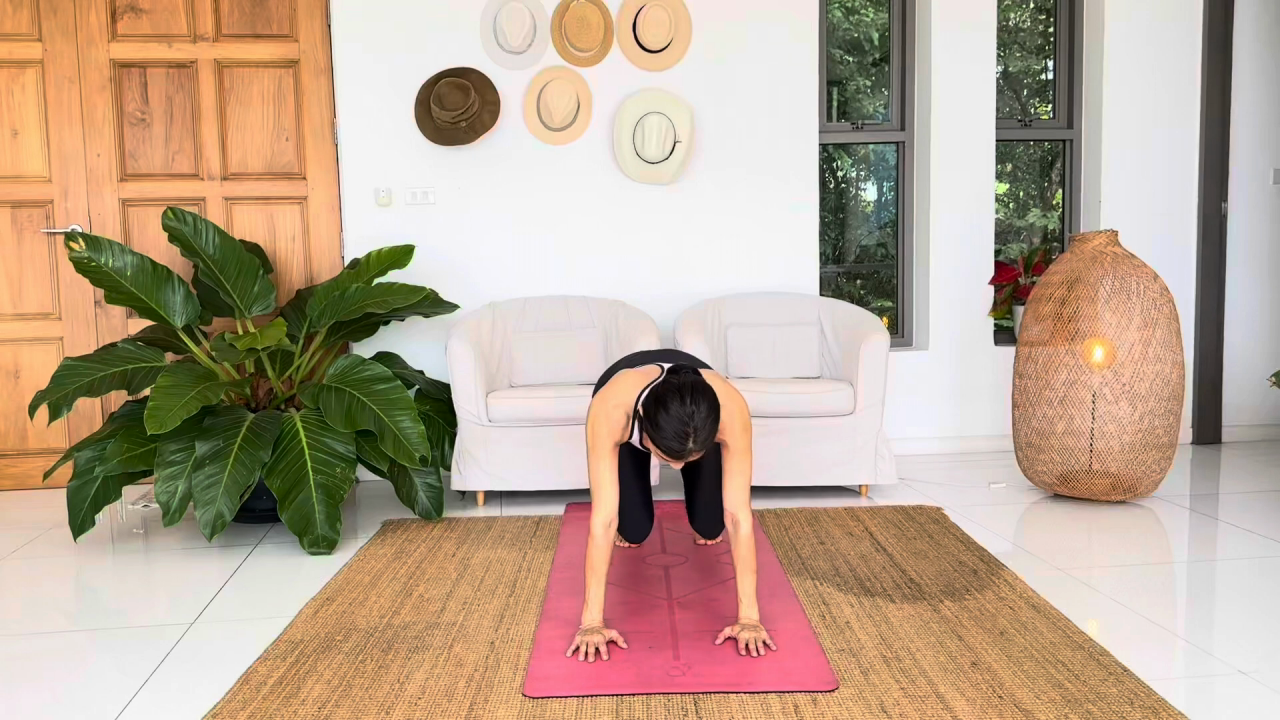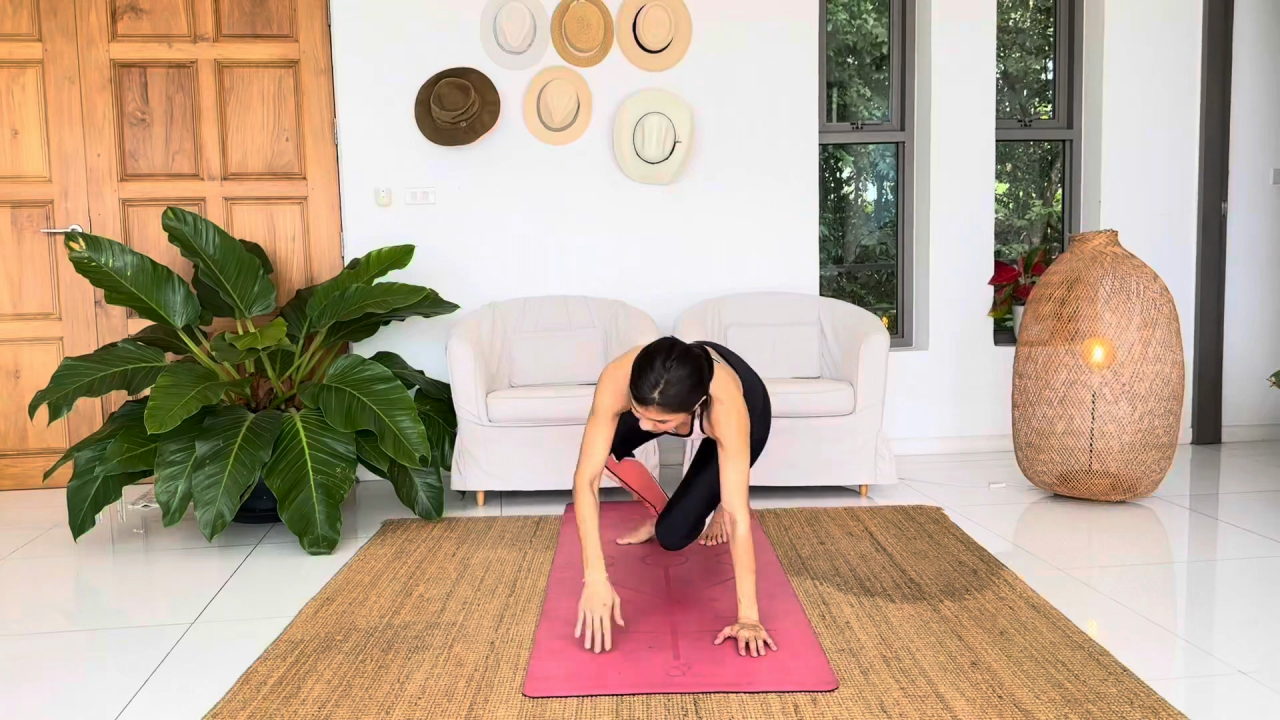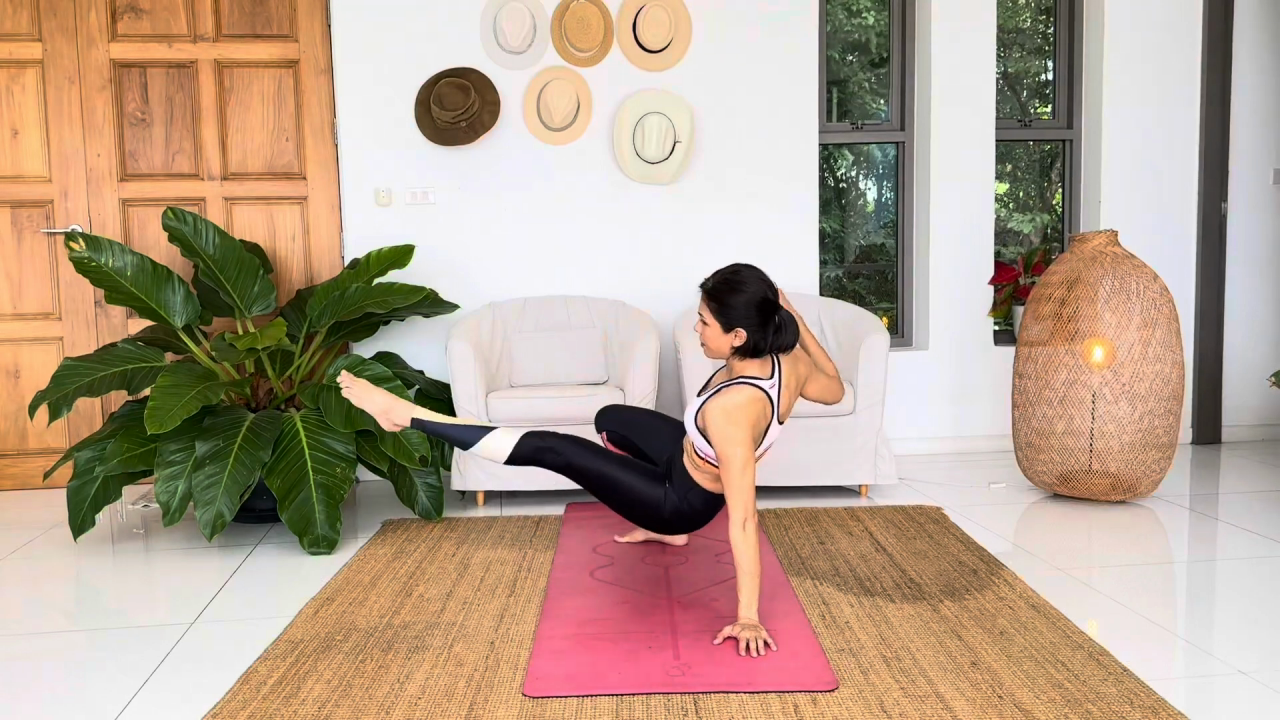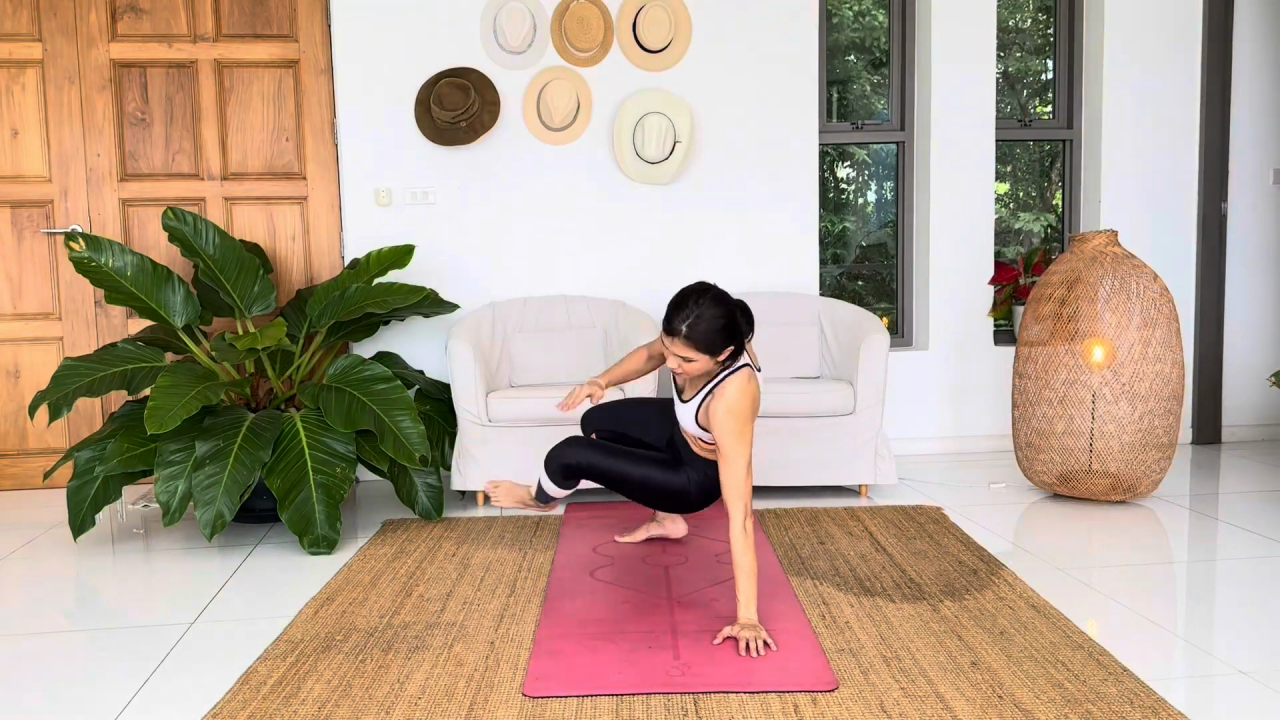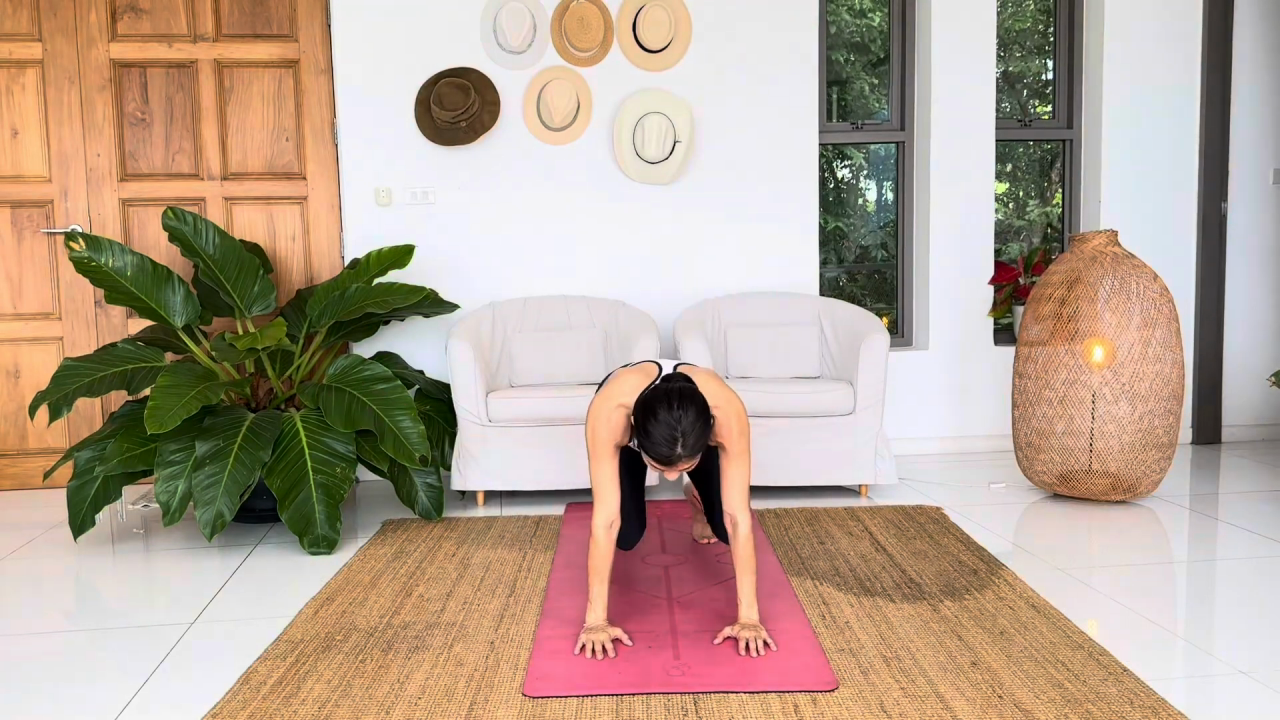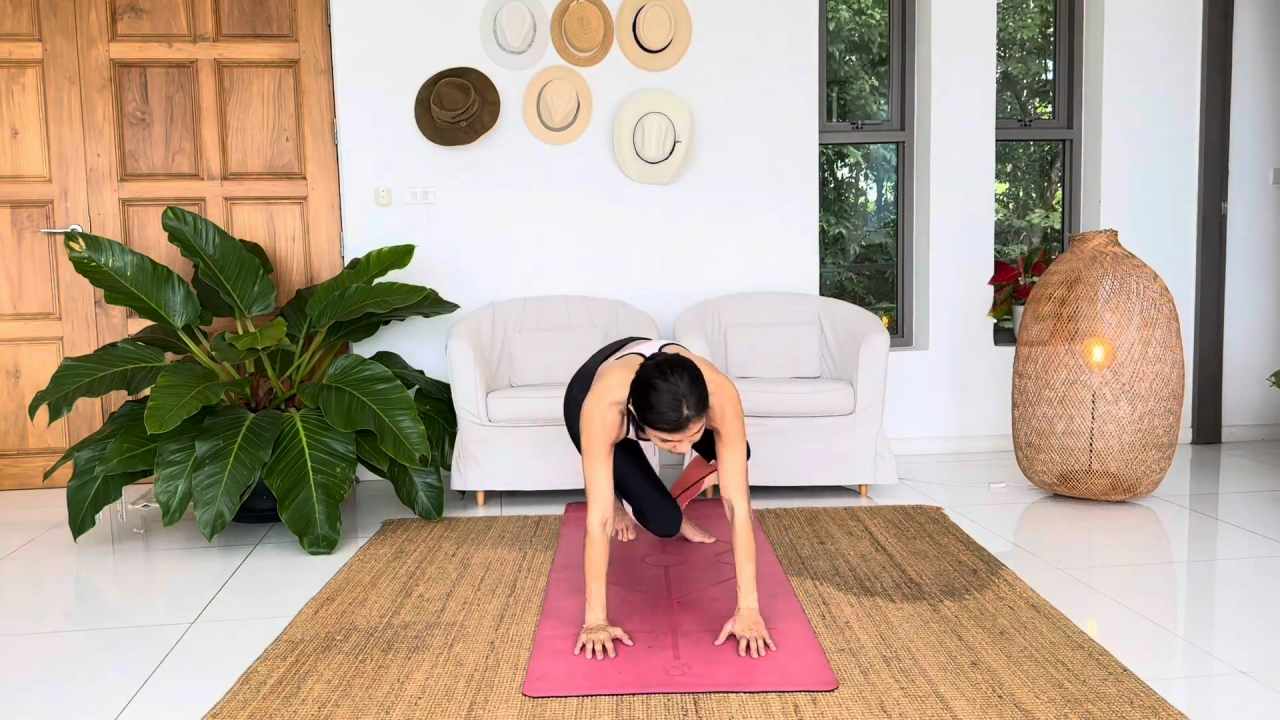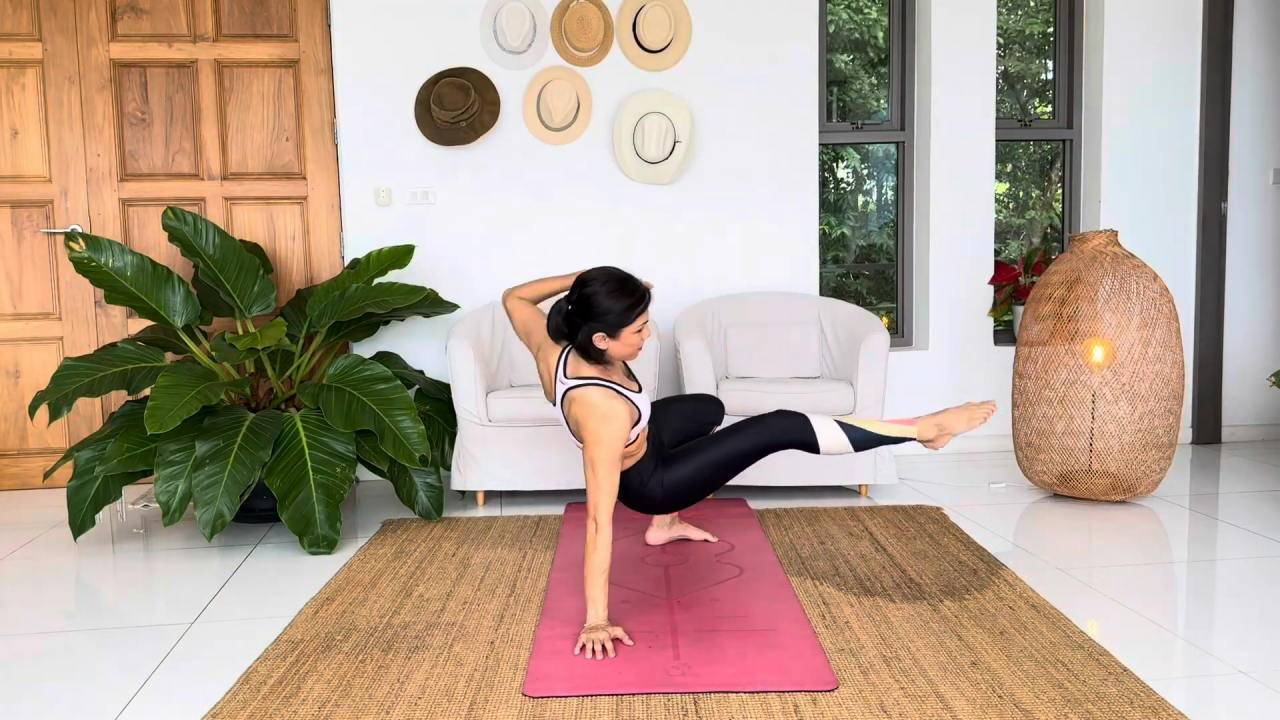
dt=0.7s
person 1, frame 1
left shoulder: (730, 408)
right shoulder: (611, 408)
left elbow: (739, 515)
right elbow: (602, 519)
left wrist: (749, 617)
right wrist: (592, 620)
left hip: (699, 399)
left knee: (710, 525)
right knee: (634, 530)
right ankle: (630, 515)
person 1, frame 2
left shoulder: (725, 405)
right shoulder: (623, 377)
left elbow: (739, 515)
right elbow: (585, 481)
left wrist: (748, 617)
right wrist: (594, 580)
left knee: (673, 535)
left ankle: (714, 502)
right ankle: (662, 514)
person 1, frame 3
left shoulder: (734, 407)
right shoulder: (784, 358)
left elbow: (742, 520)
right elbow: (834, 390)
left wrist: (748, 618)
right wrist: (783, 316)
left hip: (683, 498)
right hip: (691, 458)
left knee: (546, 447)
right knee: (610, 420)
left ankle: (409, 416)
right ankle: (665, 530)
person 1, frame 4
left shoulder: (734, 398)
left elbow: (739, 514)
right elbow: (651, 353)
left wrist: (747, 618)
right wrist: (605, 381)
left hip: (697, 474)
right hip: (682, 430)
left knee: (567, 457)
right knee: (594, 422)
left ankle: (538, 496)
right ankle: (663, 520)
person 1, frame 5
left shoulder: (726, 410)
right shoulder: (611, 409)
left elbow: (738, 518)
right elbow: (605, 520)
left wrist: (748, 616)
right wrist: (596, 619)
left knee: (726, 530)
right knee: (627, 535)
left ankle: (698, 500)
person 1, frame 6
left shoulder: (716, 391)
right shoulder: (605, 406)
left elbow: (737, 502)
right elbow: (598, 520)
left wrist: (748, 607)
right wrist: (595, 619)
right hip: (589, 404)
right knee: (666, 521)
left ankle: (672, 506)
right ankle: (622, 494)
person 1, frame 7
left shoulder: (556, 342)
right shoulder: (603, 411)
left elbow: (513, 298)
right elbow: (600, 522)
left wrist: (573, 283)
right wrist: (597, 620)
left hip: (638, 437)
right hip: (643, 479)
left knee: (709, 409)
right knee: (784, 428)
left ankle: (664, 525)
right ankle: (918, 429)
